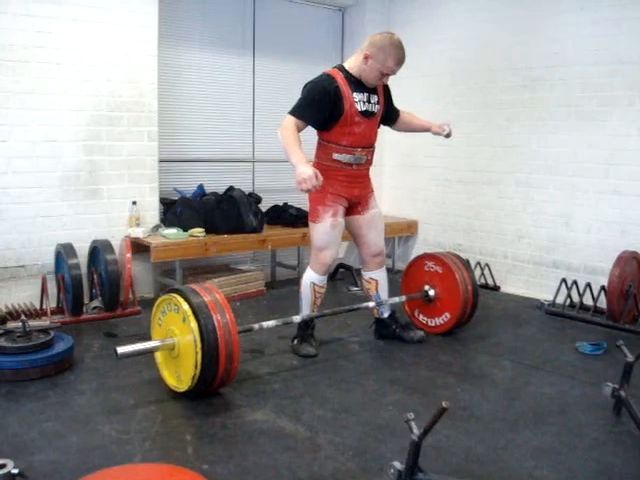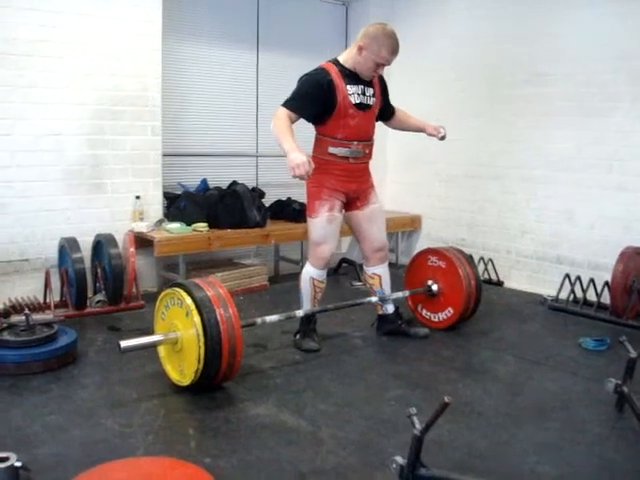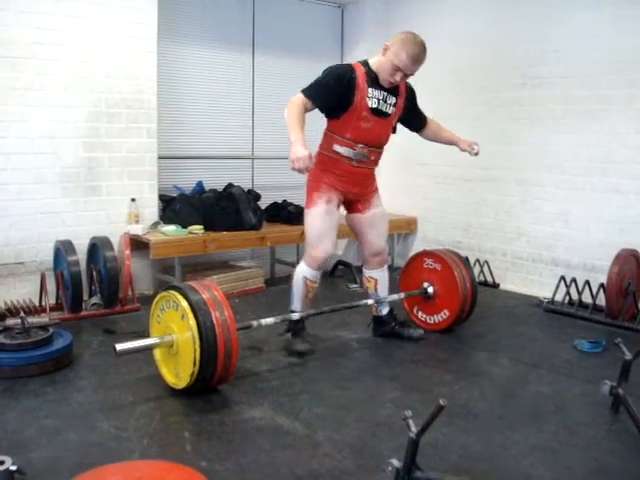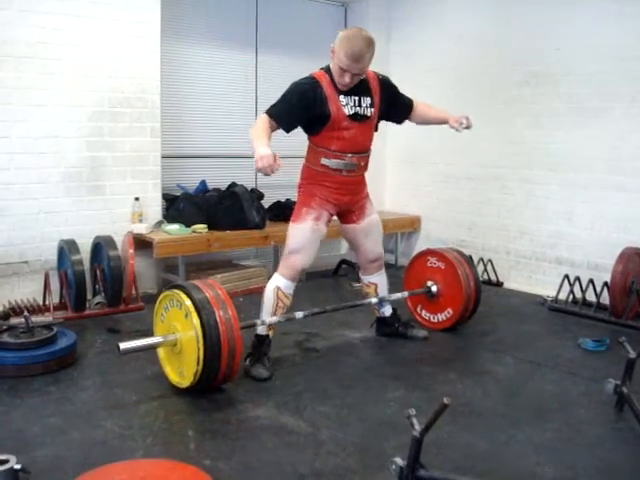
dt=1s
person 1, frame 1
left shoulder: (379, 89)
right shoulder: (326, 86)
left elbow: (394, 118)
right elbow: (288, 127)
left wrist: (430, 126)
right wrist: (301, 164)
left hip: (362, 186)
right hip: (329, 186)
left knee: (376, 254)
right knee: (323, 260)
left ankle: (385, 320)
right ankle: (304, 330)
person 1, frame 2
left shoulder: (376, 83)
right shoulder: (321, 79)
left elbow: (390, 115)
right elbow: (281, 118)
left wrist: (425, 126)
right wrist: (293, 152)
left hip: (362, 180)
right hip: (327, 180)
left knee: (378, 249)
right knee: (321, 255)
left ankle: (388, 317)
right ankle: (306, 325)
person 1, frame 3
left shoulder: (403, 93)
right shoulder: (343, 76)
left elbow: (423, 126)
right elbow: (296, 105)
left wrist: (458, 141)
right wrist: (298, 143)
left hip: (365, 183)
right hip: (328, 178)
left knee: (377, 253)
right knee: (318, 253)
left ankle: (383, 320)
right ankle: (296, 325)
person 1, frame 4
left shoulder: (379, 86)
right shoulder: (309, 89)
left elbow: (411, 110)
right elbow: (265, 121)
left wrist: (447, 117)
right wrist: (262, 147)
left hip: (356, 191)
right hip: (317, 191)
left knee: (373, 258)
right knee: (292, 266)
left ankle: (387, 320)
right ankle: (259, 346)
